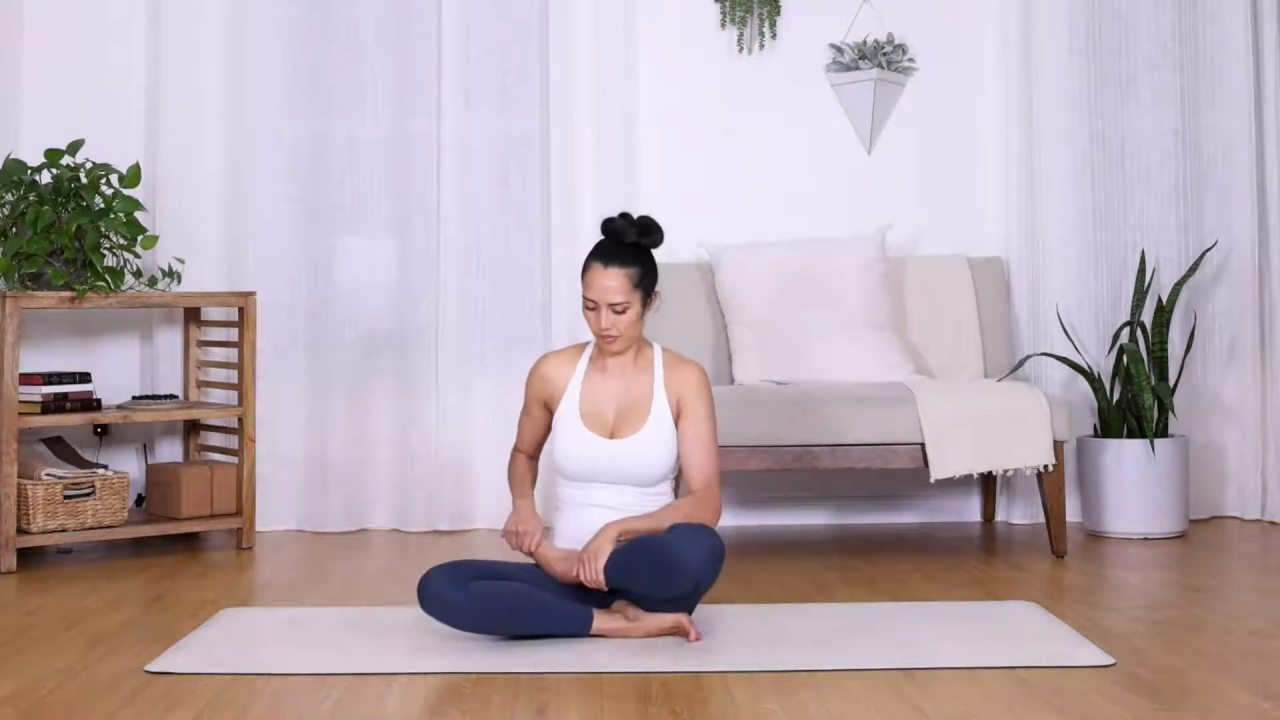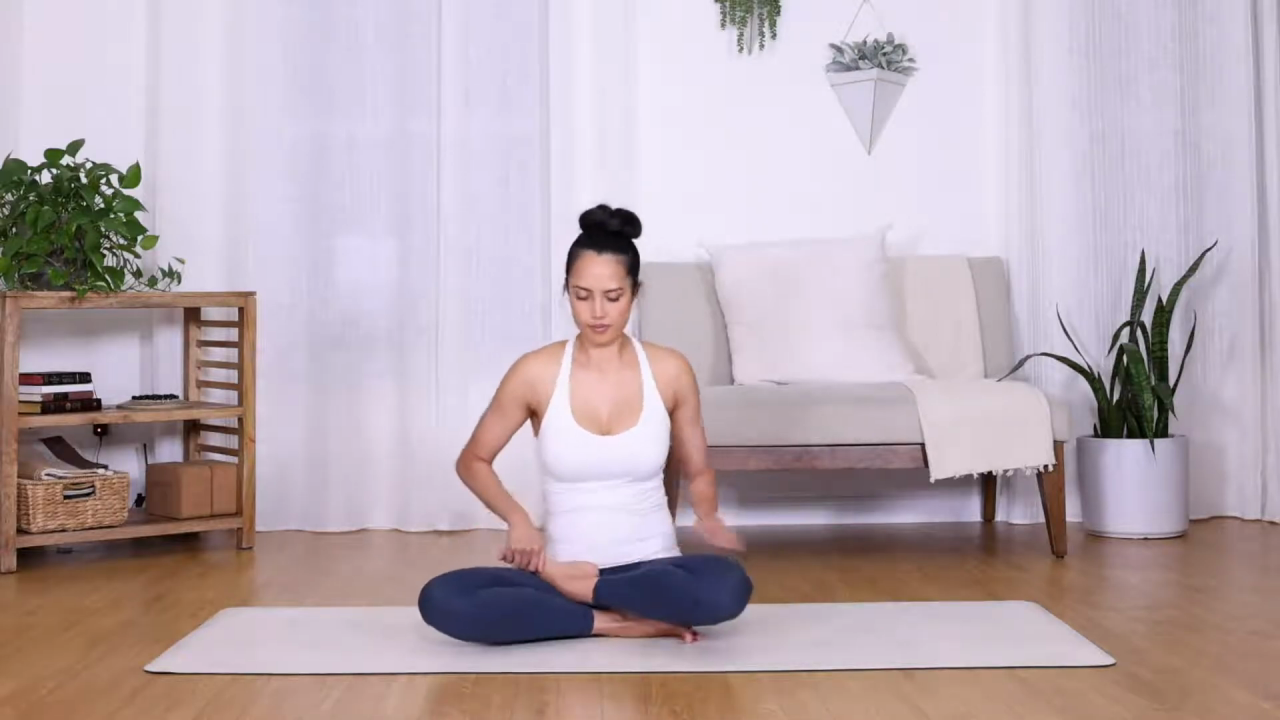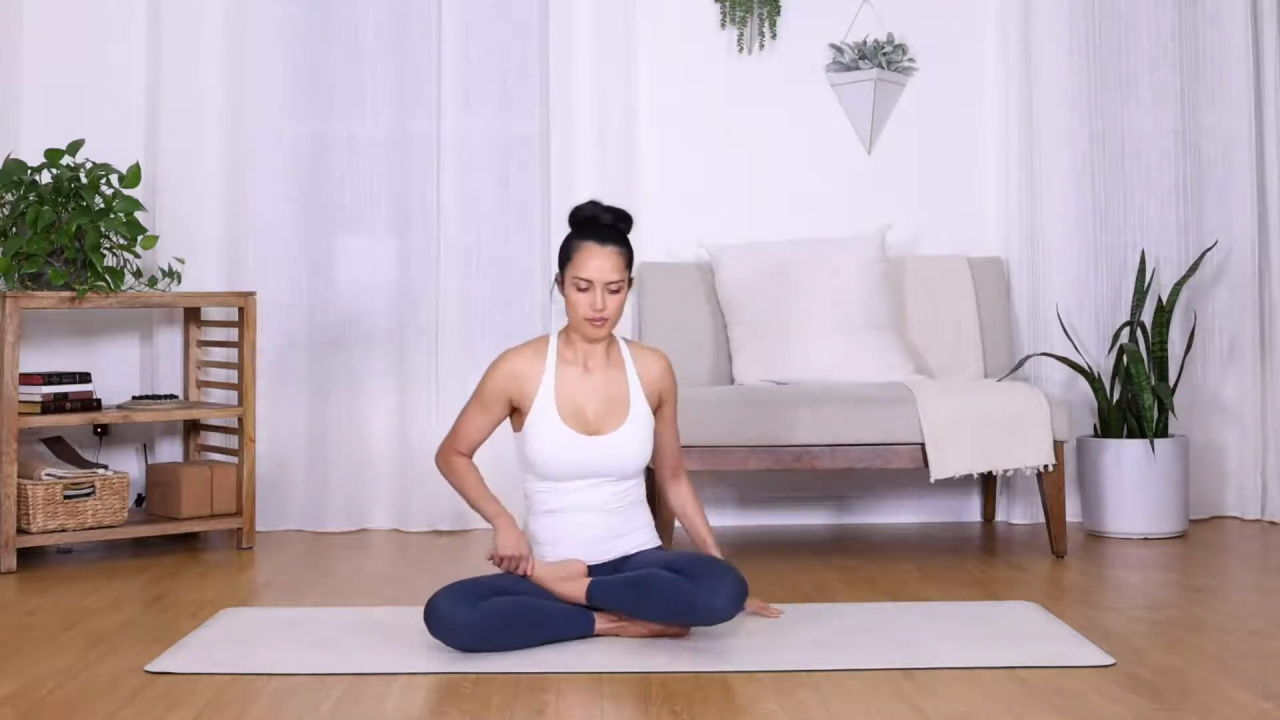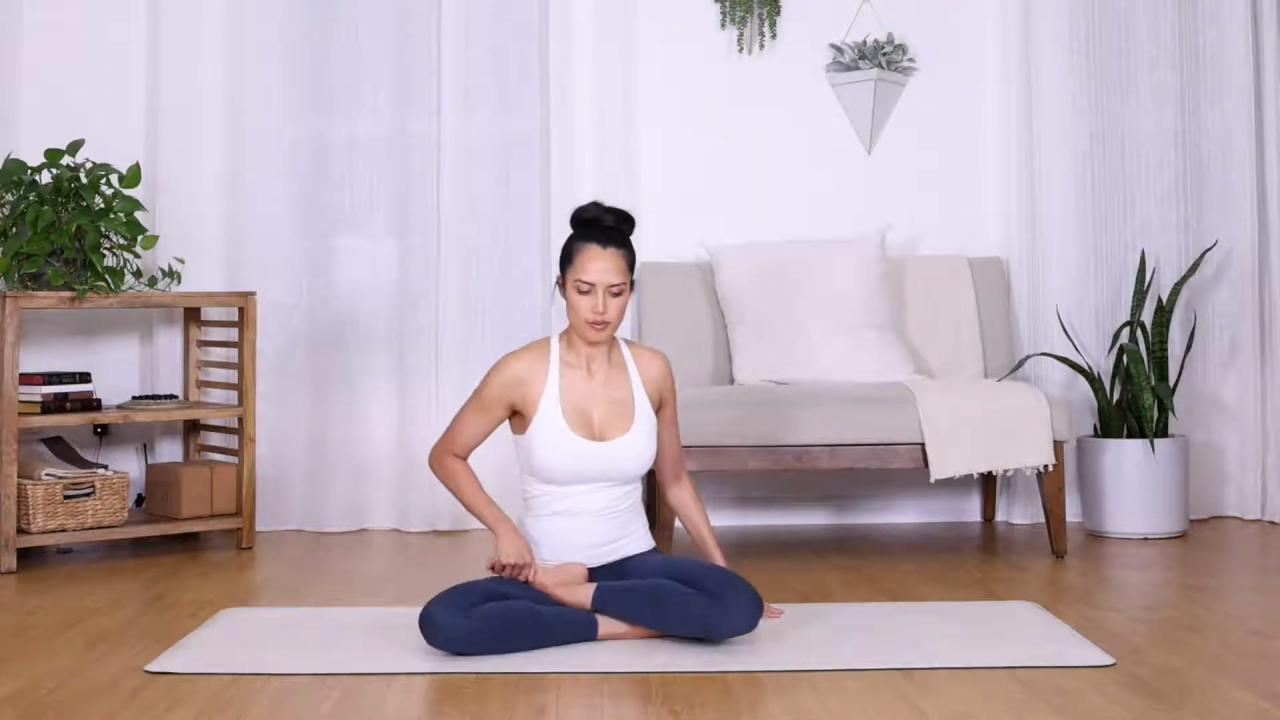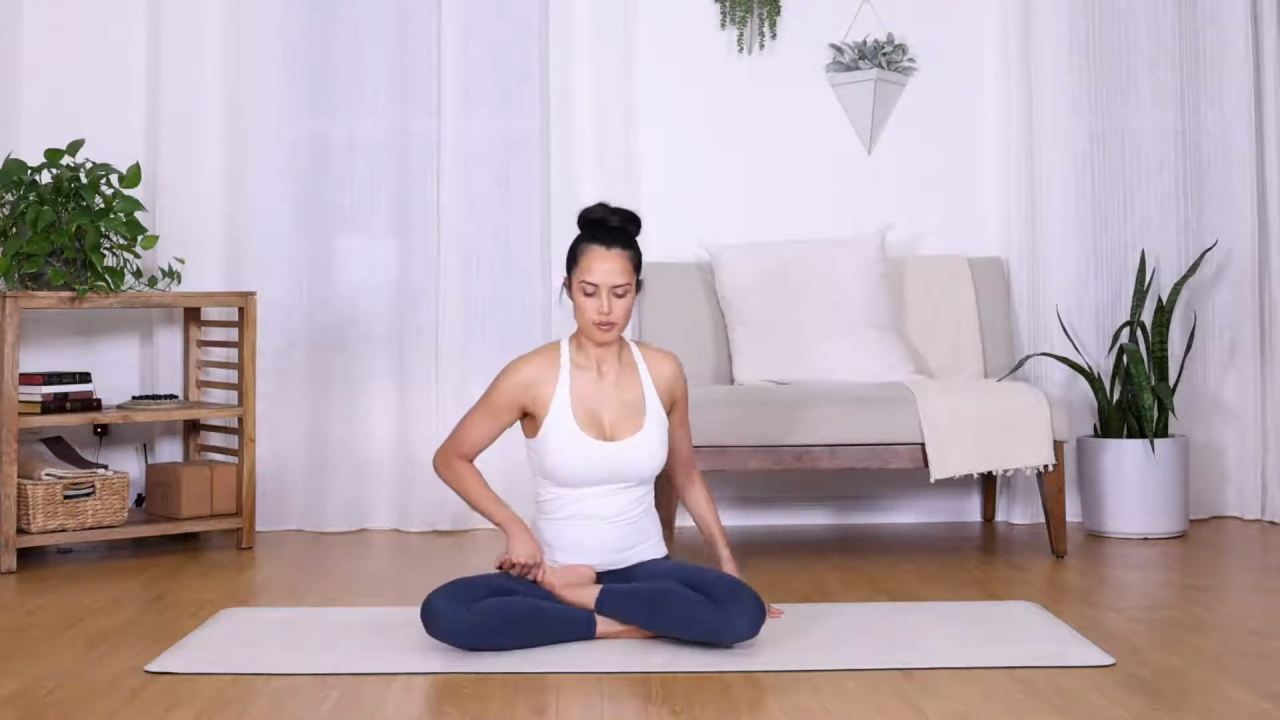
dt=0.3s
person 1, frame 1
left shoulder: (684, 379)
right shoulder: (553, 372)
left elbow: (705, 504)
right elbow: (523, 454)
left wrist: (617, 530)
right wrist: (523, 504)
left hip: (650, 578)
right hip: (566, 572)
left knee: (697, 548)
right knee: (438, 589)
left ankle: (567, 559)
right ankle: (616, 623)
person 1, frame 2
left shoulder: (670, 371)
right shoulder: (535, 372)
left elbow: (698, 473)
right elbow: (473, 460)
left wrist: (709, 519)
right wrist: (518, 518)
left hip: (649, 570)
right hip: (564, 568)
left knee: (729, 588)
right knee: (440, 600)
left ankle: (577, 590)
right ankle: (614, 621)
person 1, frame 3
left shoulder: (652, 369)
right shoulder: (519, 369)
left elbow: (673, 478)
right elbow: (452, 455)
left wrist: (720, 564)
right wrist: (503, 521)
left hip: (637, 560)
right hip: (551, 567)
left knee: (722, 592)
right knee: (446, 615)
left ankle: (569, 590)
right ankle: (617, 620)
person 1, frame 4
left shoulder: (652, 369)
right shoulder: (522, 372)
left elbow: (674, 477)
right elbow: (445, 456)
left wrist: (722, 567)
right wrist: (504, 529)
left hip: (633, 561)
right hip: (547, 568)
left knee: (739, 607)
right knee: (441, 623)
left ankle: (575, 596)
right ankle: (619, 623)
person 1, frame 5
left shoulder: (663, 371)
right shoulder: (533, 375)
left elbow: (685, 475)
right elbow: (450, 459)
left wrist: (727, 561)
right wrist: (515, 528)
left hip: (642, 567)
right hip: (555, 570)
left knee: (744, 615)
right knee: (442, 612)
left ankle: (575, 595)
right ankle: (618, 623)
